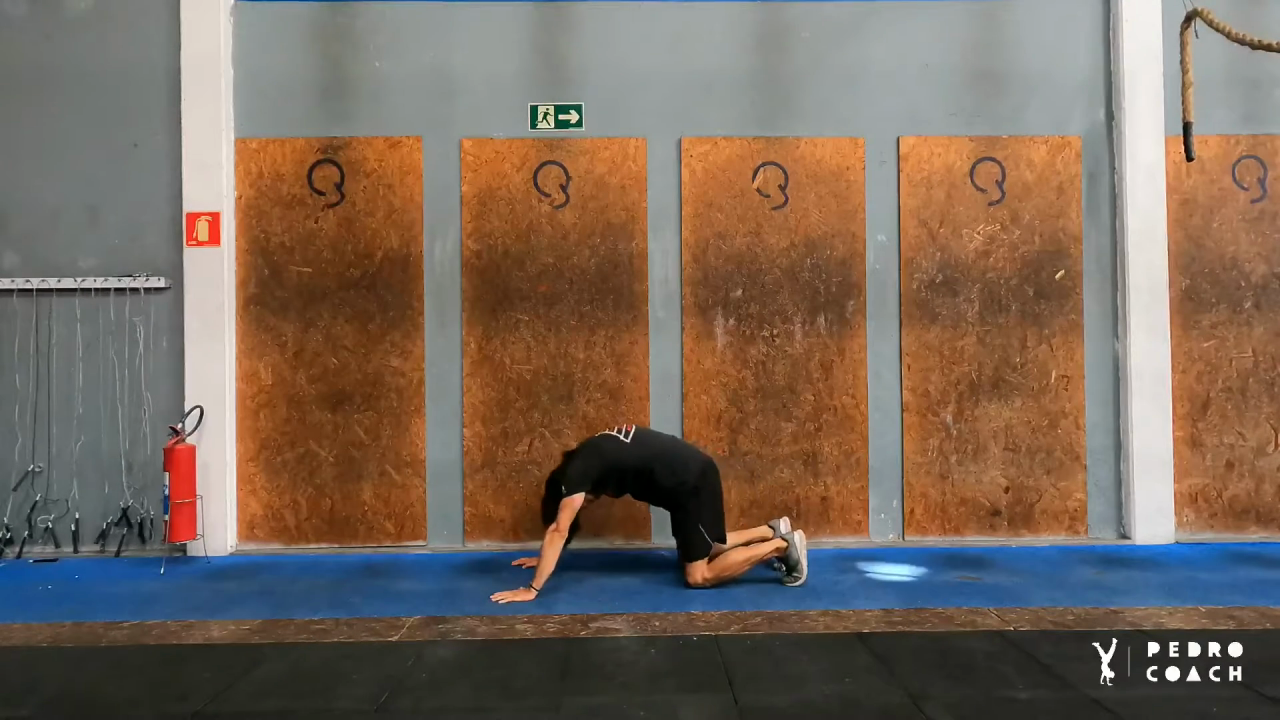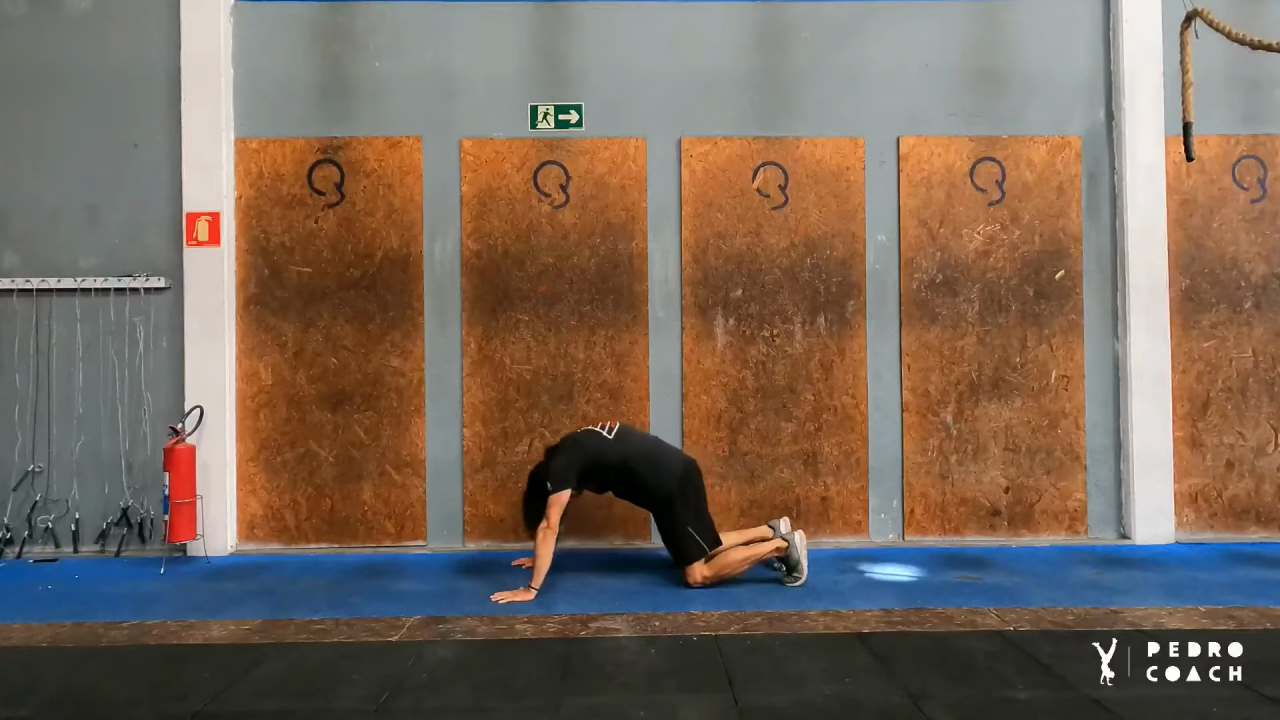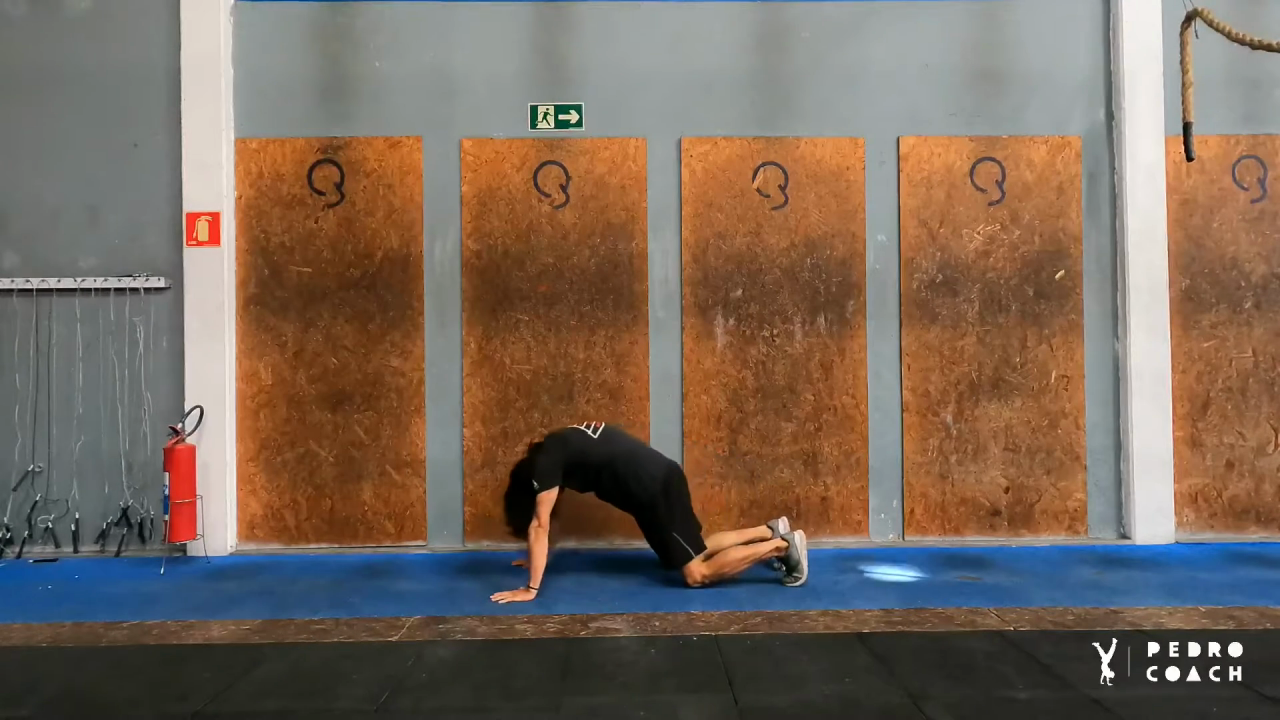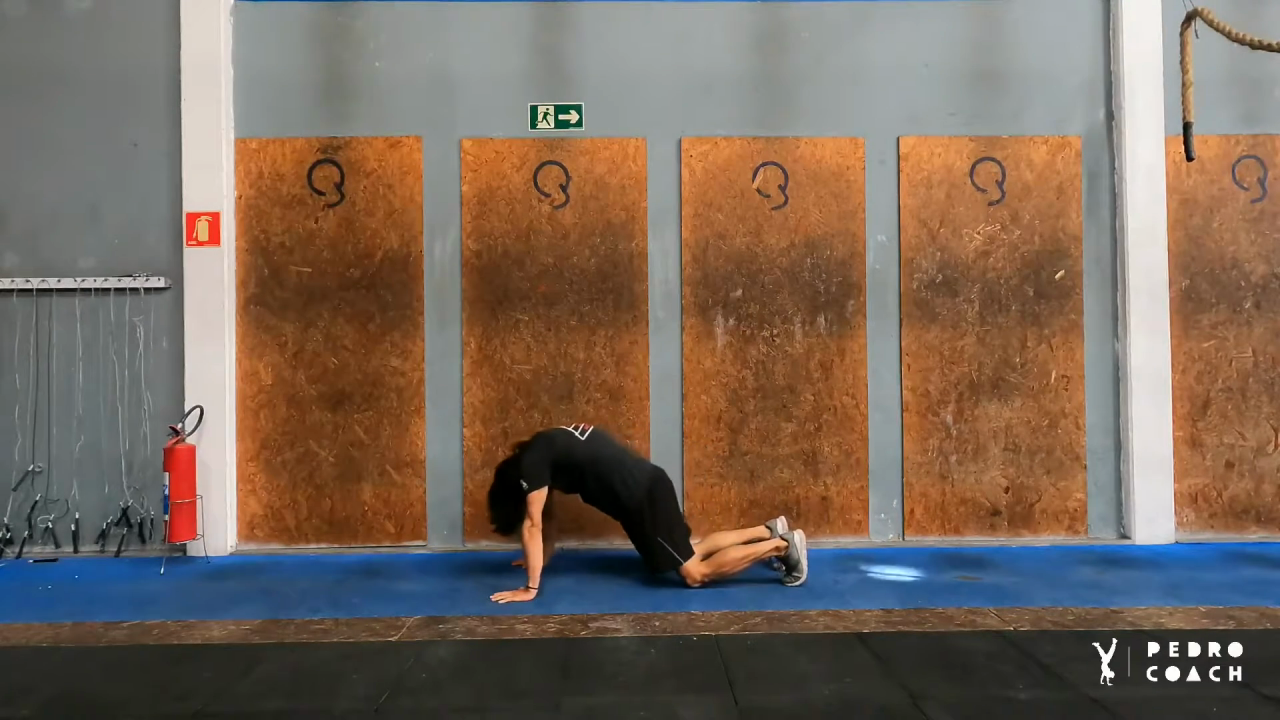
dt=0.2s
person 1, frame 1
left shoulder: (577, 471)
right shoulder: (585, 460)
left elbow: (558, 530)
right elbow: (561, 531)
left wrist: (533, 588)
right wrist: (544, 559)
left hip: (690, 481)
right hip: (688, 474)
left knee: (698, 576)
right knee: (700, 550)
left ankle: (781, 546)
right ankle: (772, 531)
person 1, frame 2
left shoulder: (560, 466)
right shoulder: (570, 454)
left elbow: (548, 527)
right elbow: (552, 526)
left wrist: (532, 588)
right wrist: (539, 559)
left hip: (672, 483)
right hip: (673, 474)
left knee: (698, 575)
right knee: (700, 549)
left ankle: (782, 546)
right ankle: (772, 531)
person 1, frame 3
left shoulder: (543, 462)
right shoulder: (555, 452)
left elbow: (539, 525)
right elbow: (550, 517)
left wrist: (531, 588)
right wrist: (541, 558)
left hip: (656, 488)
right hip: (658, 479)
left knee: (697, 573)
right knee: (695, 551)
left ankle: (782, 546)
right ankle: (771, 531)
person 1, frame 4
left shoulder: (531, 460)
right shoulder: (544, 450)
left elbow: (533, 524)
right elbow: (547, 514)
left wrist: (531, 587)
right wrist: (542, 559)
left hip: (641, 496)
right hip: (646, 485)
left knee: (696, 573)
right knee: (692, 551)
left ankle: (781, 546)
right ankle: (769, 531)
